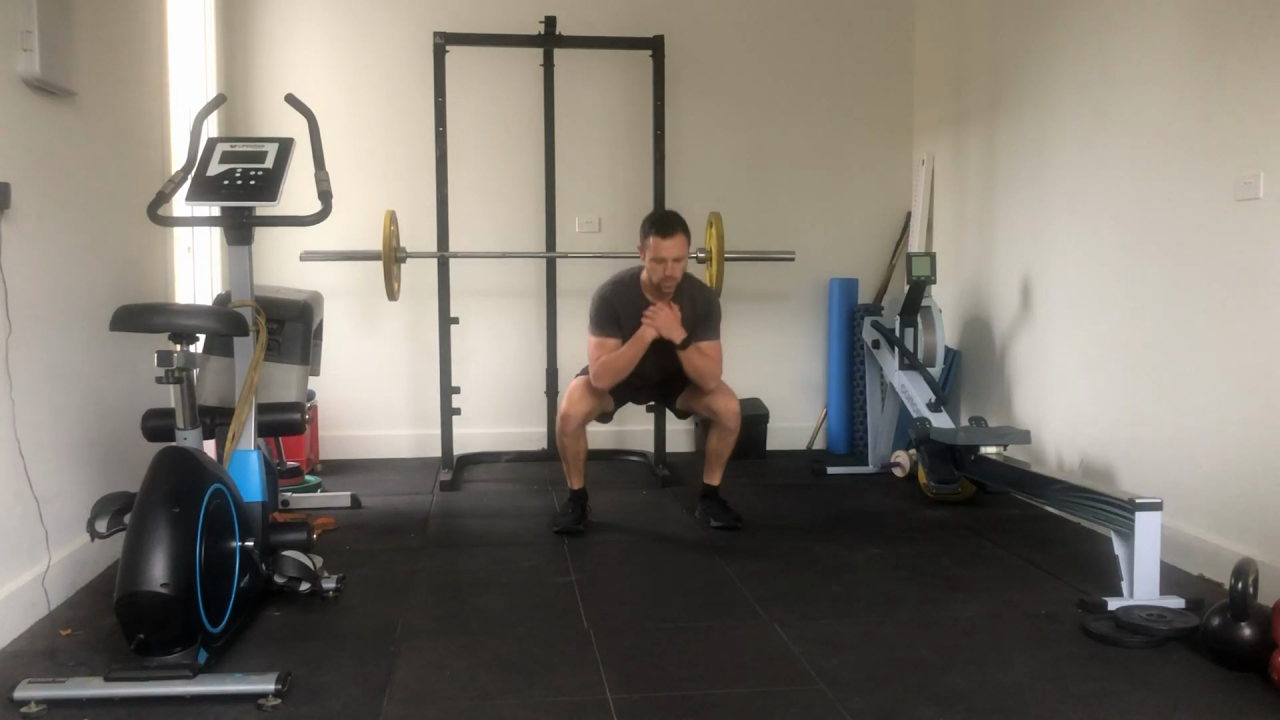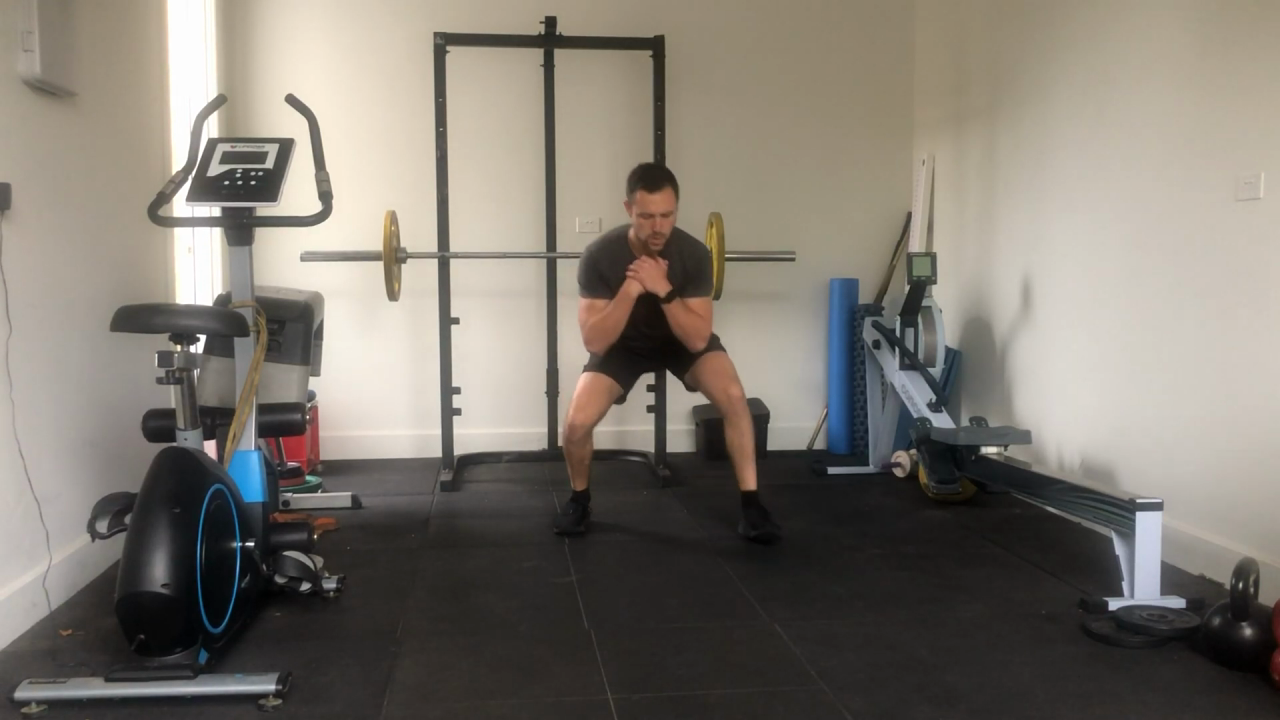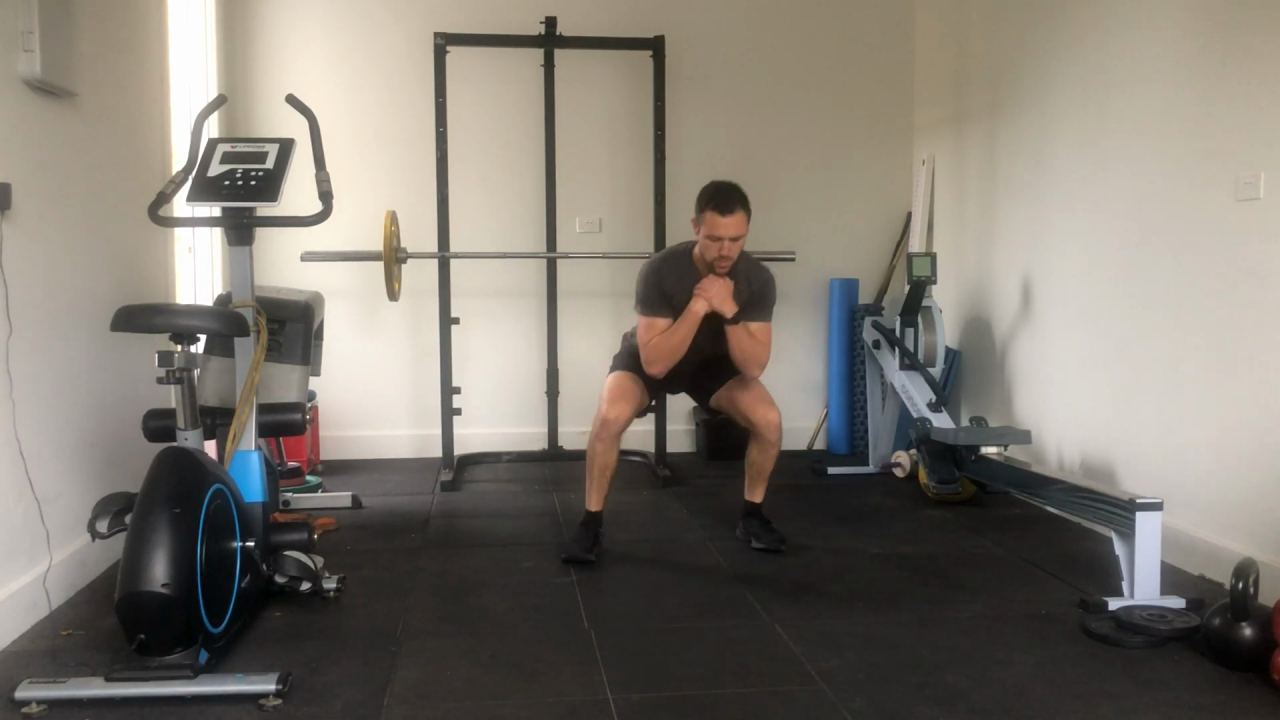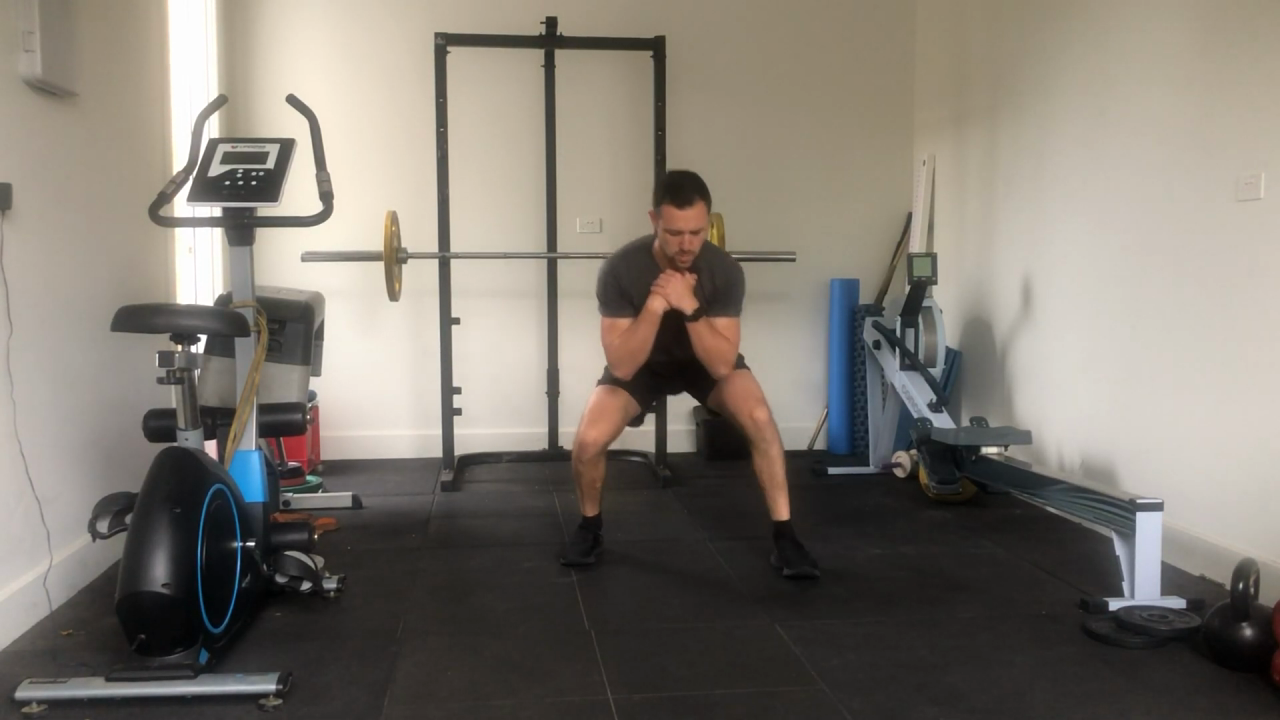
dt=0.7s
person 1, frame 1
left shoulder: (702, 299)
right shoulder: (611, 295)
left elbow: (710, 381)
right elbow: (600, 379)
left wrist: (679, 338)
right wrist: (645, 334)
left hip: (675, 374)
right hip: (619, 373)
left knee: (728, 410)
right knee: (571, 413)
left ankle: (710, 497)
right ankle: (577, 499)
person 1, frame 2
left shoulder: (693, 253)
right shoulder: (600, 256)
left elbow: (698, 340)
right elbow: (593, 342)
left wrist: (664, 290)
right wrist: (629, 289)
left hip: (681, 336)
right hip: (623, 342)
left knee: (732, 396)
right knee: (577, 422)
left ankle: (751, 503)
right ankle: (579, 499)
person 1, frame 3
left shoulder: (758, 279)
right shoulder: (661, 271)
left elbow: (755, 366)
right elbow: (655, 364)
left wrist: (731, 310)
right wrist: (695, 308)
left hip: (713, 360)
right hip: (646, 355)
left knee: (768, 421)
right knee: (611, 417)
left ankle: (752, 515)
right ankle: (591, 522)
person 1, frame 4
left shoulder: (724, 270)
right shoulder: (620, 270)
left elbow: (723, 366)
right elbow: (621, 367)
left wrist: (690, 308)
right wrist: (654, 306)
left hip: (704, 357)
right hip: (642, 362)
left knee: (759, 419)
right knee: (588, 441)
left ankle: (784, 535)
right ankle: (590, 525)
